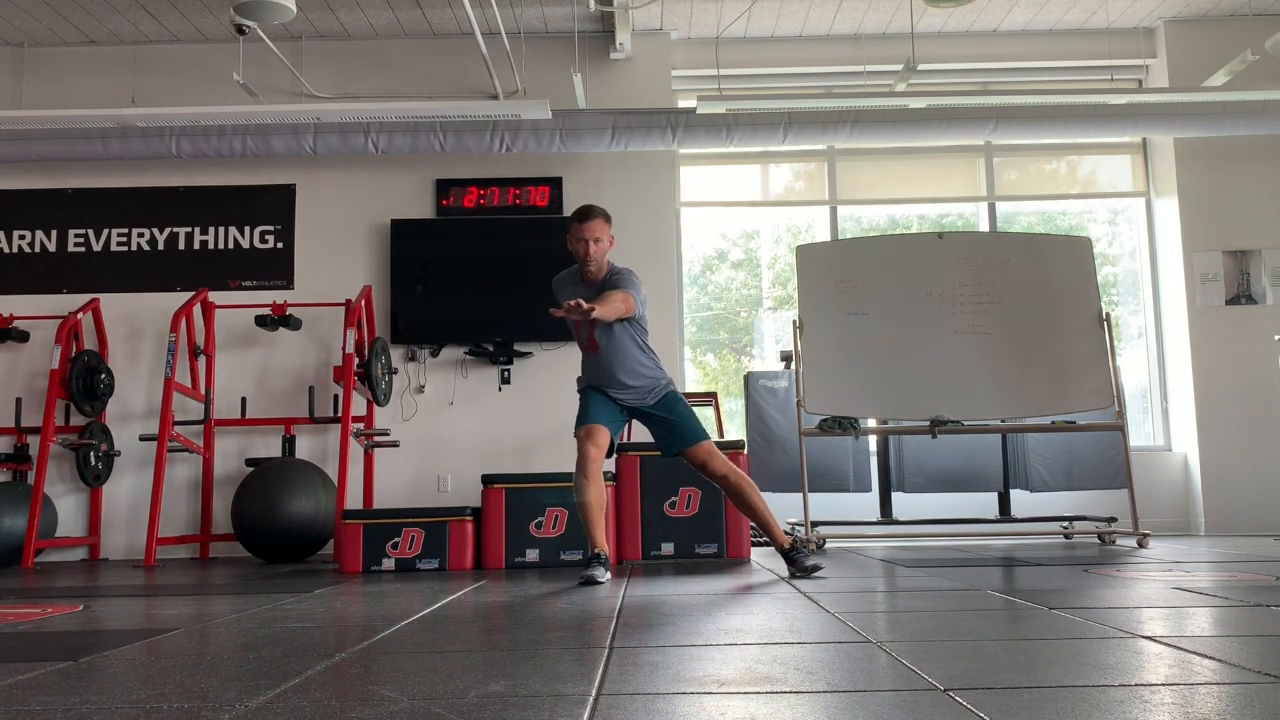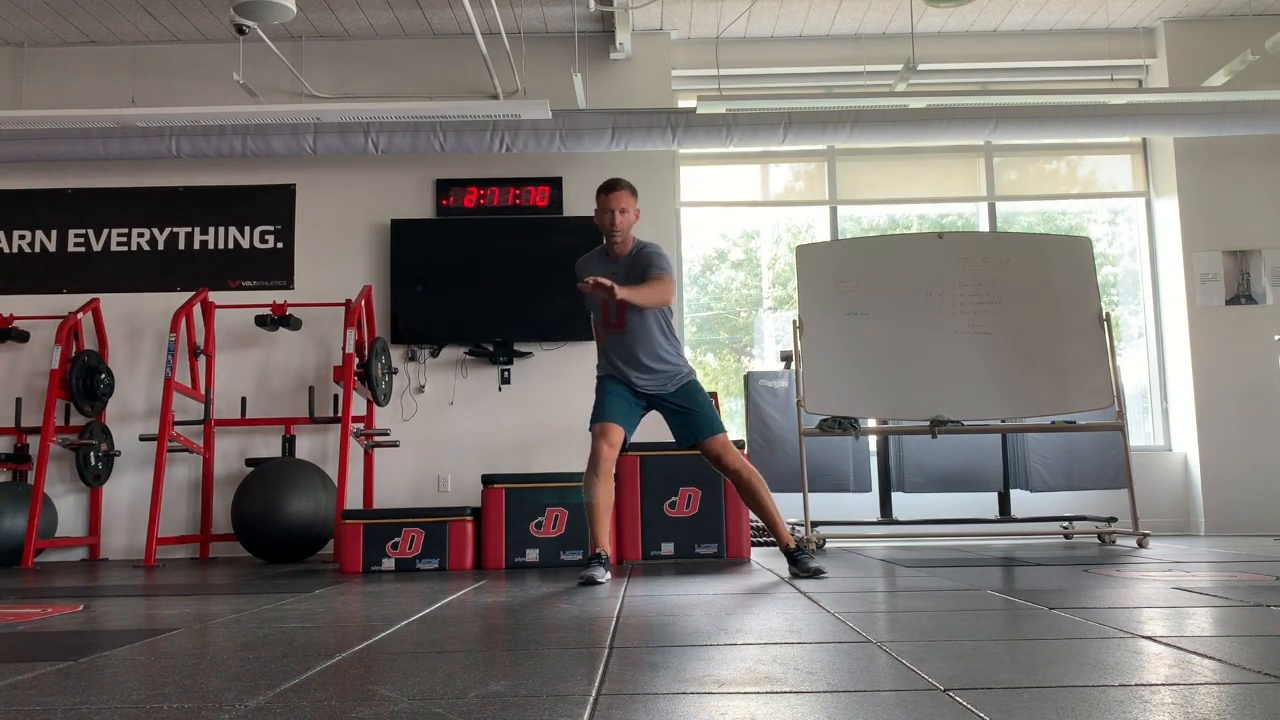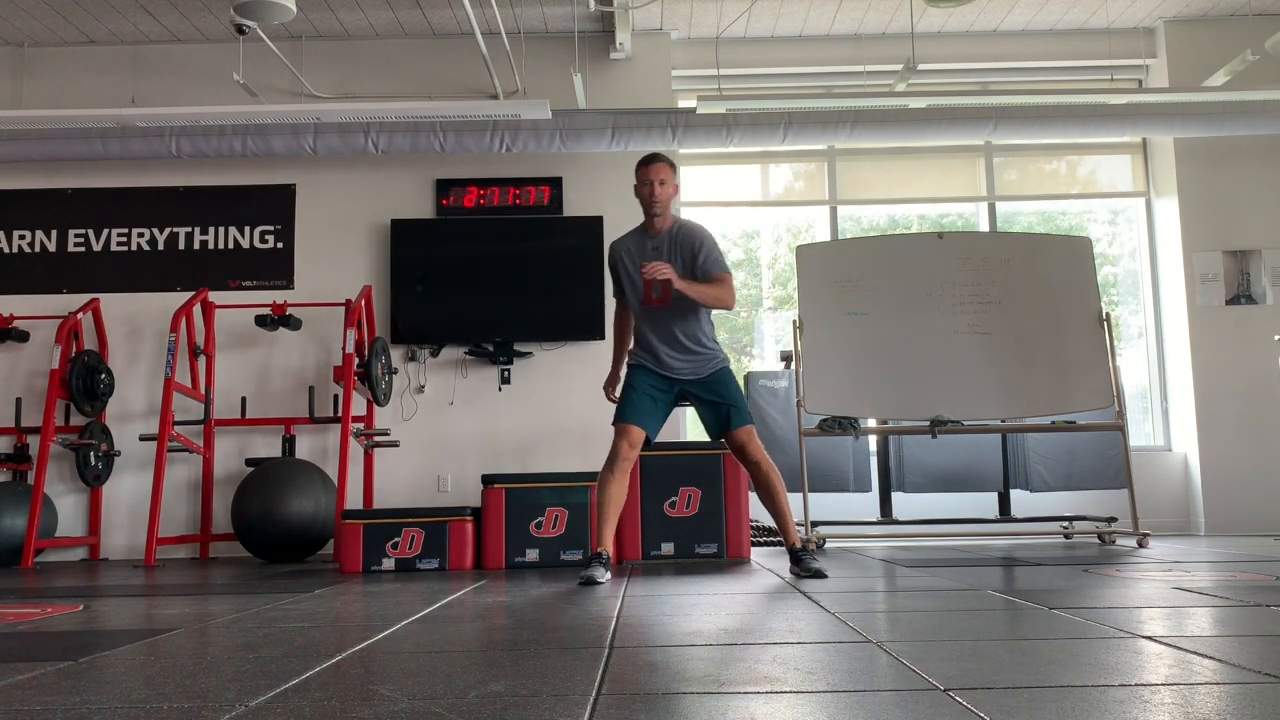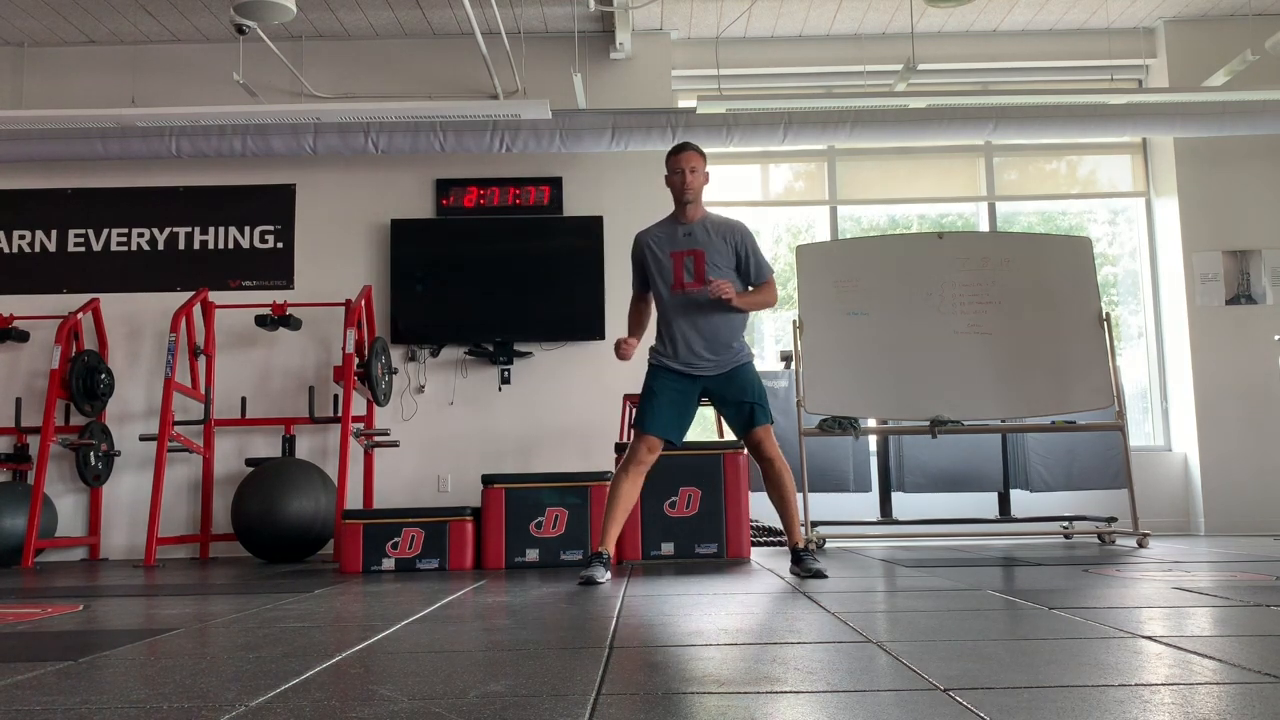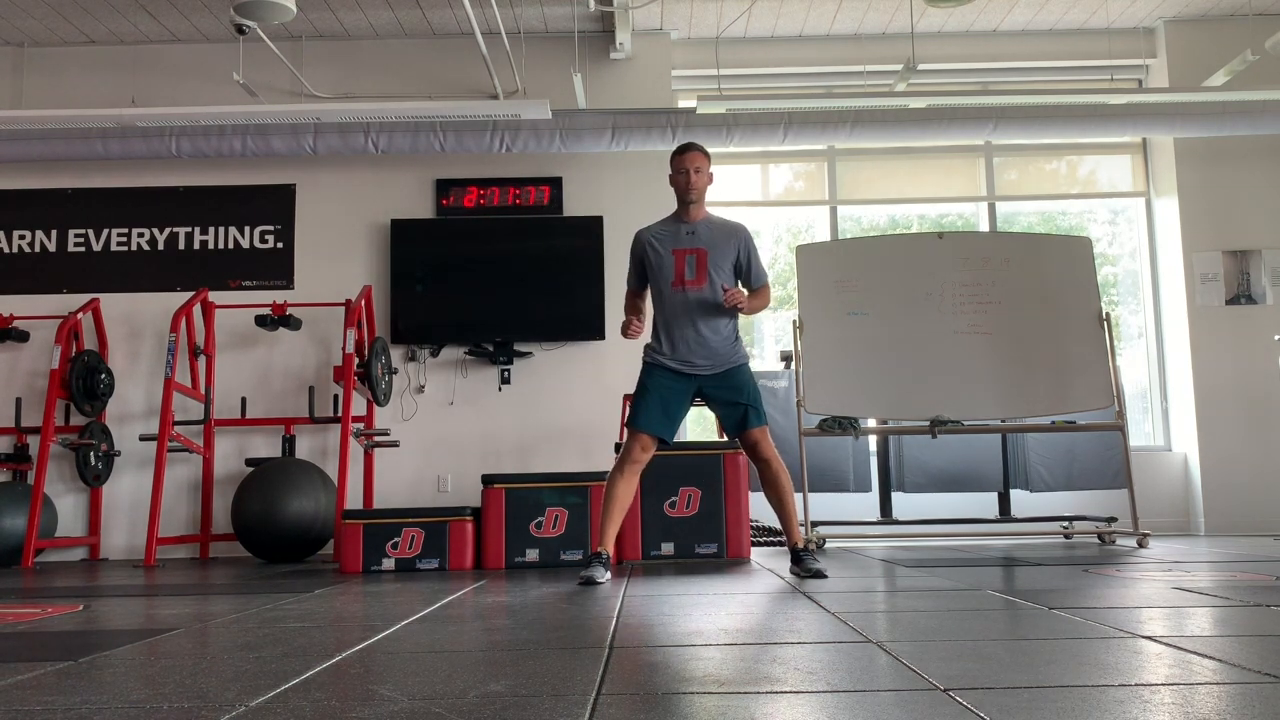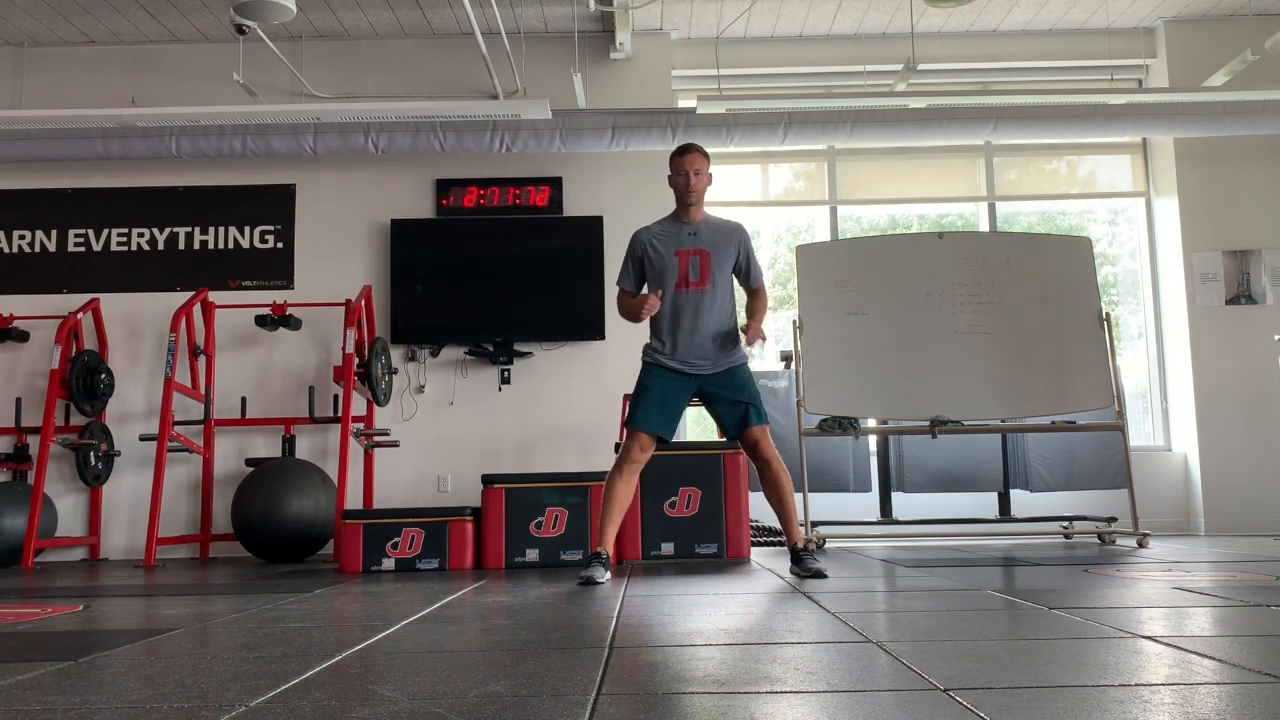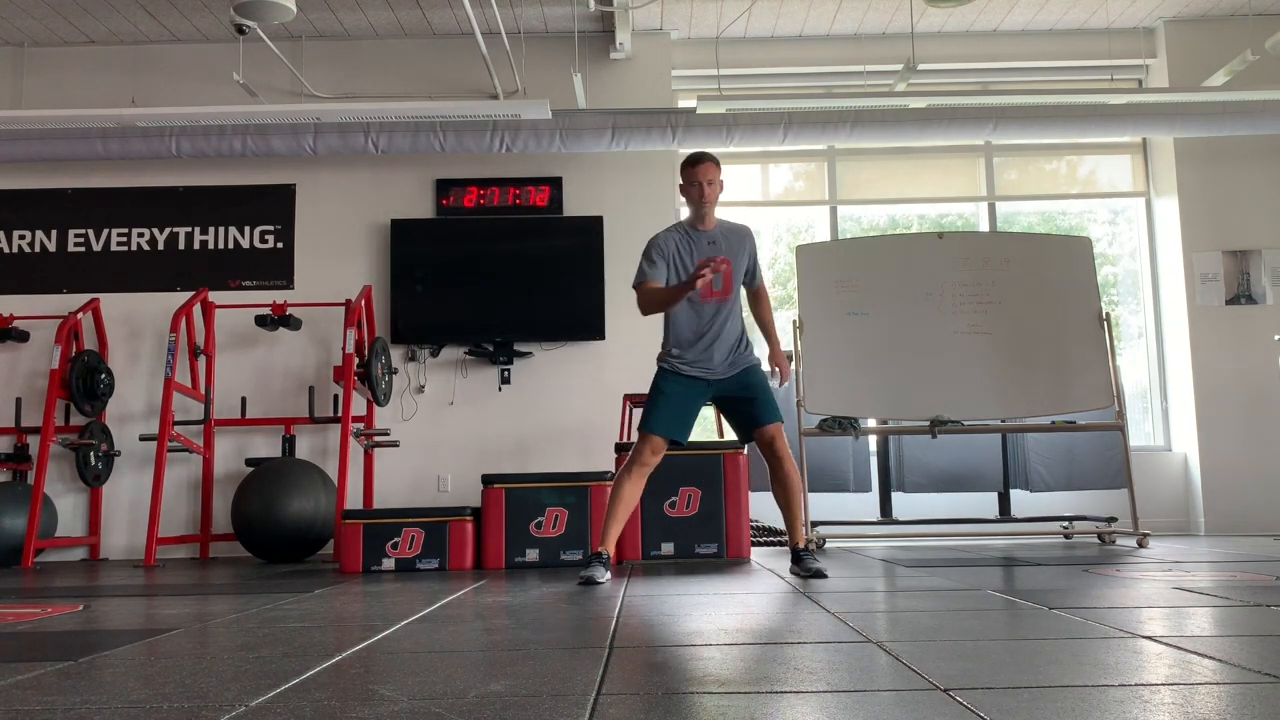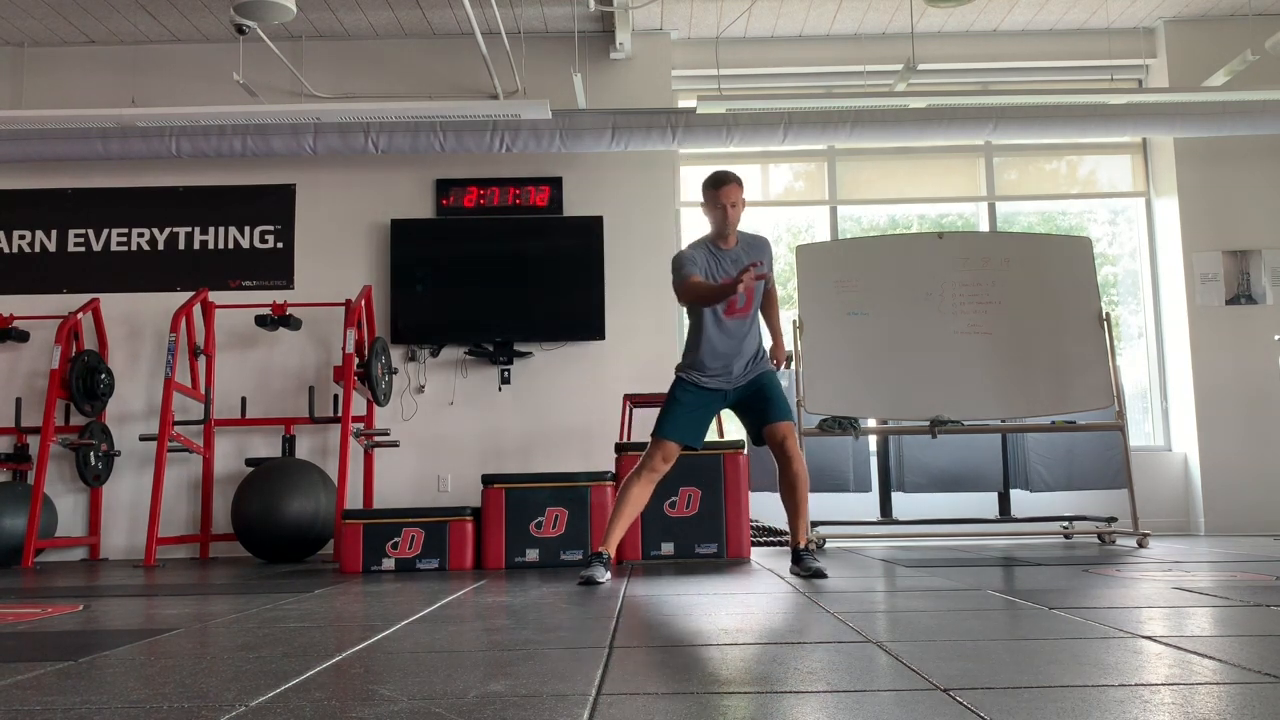
dt=0.3s
person 1, frame 1
left shoulder: (625, 280)
right shoulder: (561, 284)
left elbow: (616, 304)
left wrist: (592, 309)
left hip: (652, 389)
right hip: (601, 391)
left knee: (715, 464)
right knee: (589, 450)
left ankle: (787, 547)
right ankle: (599, 556)
person 1, frame 2
left shoulder: (650, 255)
right shoulder: (585, 267)
left elbow: (666, 295)
left wrist: (621, 291)
right wrist: (603, 373)
left hip: (672, 378)
right hip: (620, 379)
left knee: (727, 458)
right knee: (603, 449)
left ankle: (791, 548)
right ankle: (600, 557)
person 1, frame 3
left shoulder: (695, 237)
right shoulder: (620, 249)
left elbow: (725, 297)
left wrist: (678, 281)
right wrist: (616, 368)
left hip: (706, 364)
right hip: (649, 367)
left knee: (750, 450)
right knee: (622, 450)
left ankle: (796, 549)
right ankle: (601, 556)
person 1, frame 4
left shoulder: (733, 232)
right shoulder: (647, 241)
left elbow: (769, 292)
right elbow: (641, 298)
left wrist: (740, 298)
right wrist: (634, 336)
left hip: (731, 362)
right hip: (671, 366)
left knee: (766, 448)
right knee: (640, 454)
left ankle: (800, 550)
right ankle: (602, 555)
person 1, frame 5
left shoulder: (735, 235)
right shoulder: (647, 239)
left elbow: (764, 292)
right elbow: (635, 294)
left wrist: (746, 303)
right wrist: (633, 320)
left hip: (726, 363)
right hip: (665, 365)
left knee: (762, 448)
right knee: (634, 453)
left ankle: (798, 549)
right ankle: (602, 555)
person 1, frame 6
left shoulder: (733, 234)
right shoulder: (647, 238)
left elbow: (756, 289)
right elbow: (624, 304)
left wrist: (755, 324)
right wrist: (641, 307)
left hip: (725, 363)
right hip: (666, 364)
left knee: (762, 447)
right knee: (633, 452)
left ankle: (799, 550)
right ankle: (602, 555)
person 1, frame 7
left shoulder: (741, 236)
right shoulder: (664, 243)
left elbow: (757, 291)
right elbow: (645, 303)
left wrist: (774, 346)
right wrist: (690, 284)
left hip: (738, 365)
right hip: (681, 369)
left knee: (777, 445)
right knee: (644, 456)
left ankle: (800, 549)
right ankle: (602, 556)
person 1, frame 8
left shoulder: (759, 246)
right shoulder: (689, 259)
right elbow: (692, 295)
left wrist: (777, 339)
right wrist: (732, 286)
left hip: (754, 372)
right hip: (699, 378)
left knee: (787, 443)
right knee: (656, 460)
left ankle: (801, 550)
right ankle: (603, 555)
